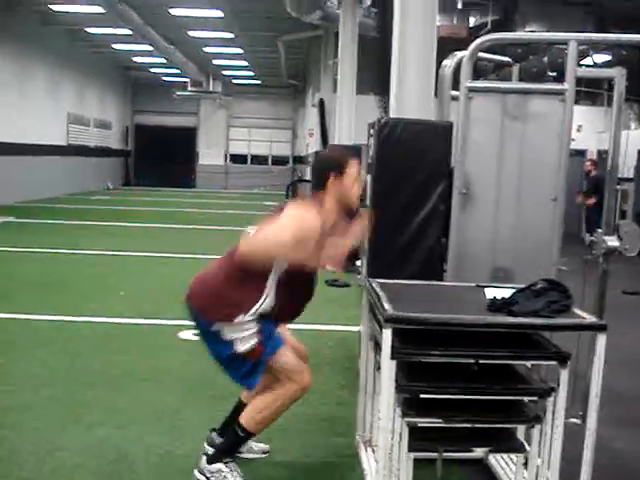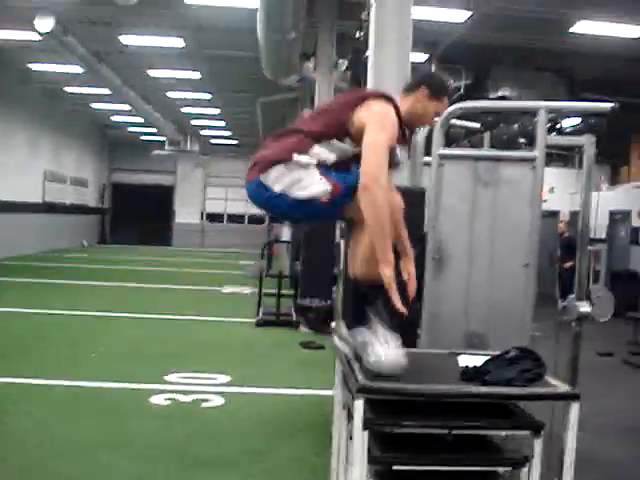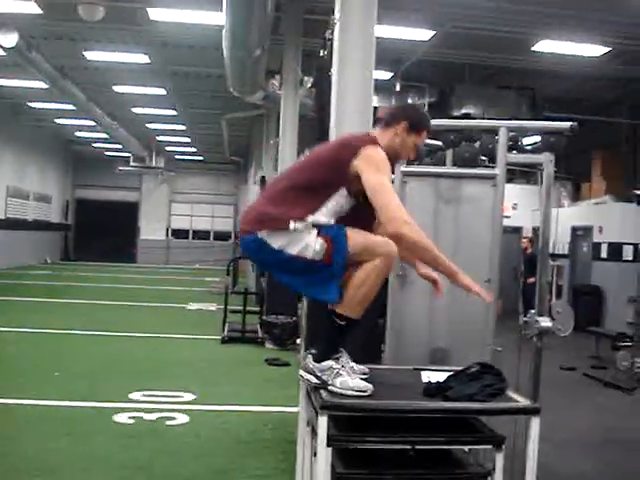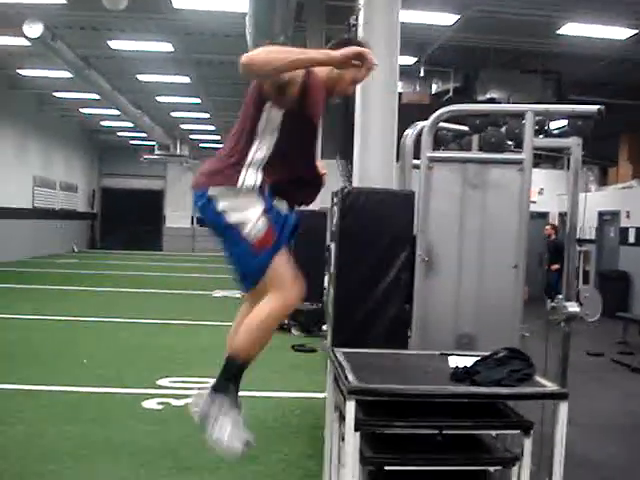
dt=0.5s
person 1, frame 1
left shoulder: (312, 214)
right shoulder: (308, 218)
right elbow: (249, 249)
left wrist: (346, 239)
right wrist: (321, 255)
left hip: (233, 303)
right hip: (219, 307)
left knee: (297, 357)
right knee: (298, 379)
left ankle: (225, 437)
person 1, frame 2
left shoulder: (382, 118)
right shoulder: (383, 112)
left elbow: (386, 197)
right elbow: (374, 185)
left wrist: (407, 254)
right wrist: (386, 263)
left hip: (284, 175)
right hip: (276, 175)
left knee: (386, 203)
right knee: (379, 202)
left ankle: (369, 317)
right ankle: (361, 324)
person 1, frame 3
left shoulder: (358, 150)
right shoulder: (371, 154)
left elbow: (366, 225)
right elbow: (397, 226)
left wrist: (420, 266)
right wrist: (455, 273)
left hip: (269, 229)
right hip: (270, 232)
left knee: (363, 256)
right knee: (381, 254)
left ankle: (327, 352)
right ankle: (324, 360)
person 1, frame 4
left shoulder: (309, 95)
right shoulder: (293, 80)
right elbow: (251, 61)
left wrist: (311, 165)
right wrist: (329, 55)
left hip: (253, 194)
right hip: (230, 192)
left knee: (266, 297)
right knee: (286, 293)
left ankle: (221, 397)
right ankle: (222, 395)
